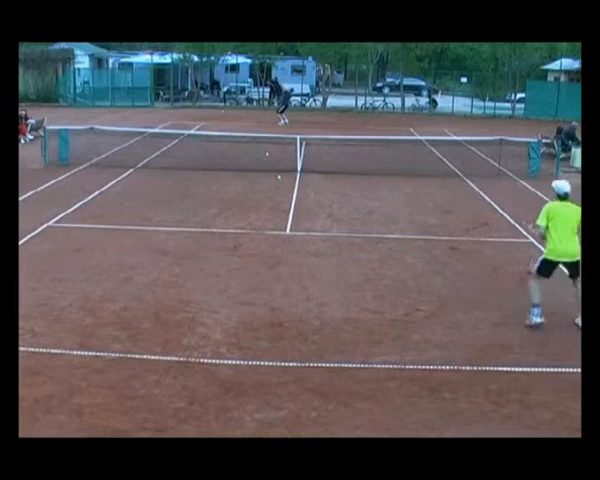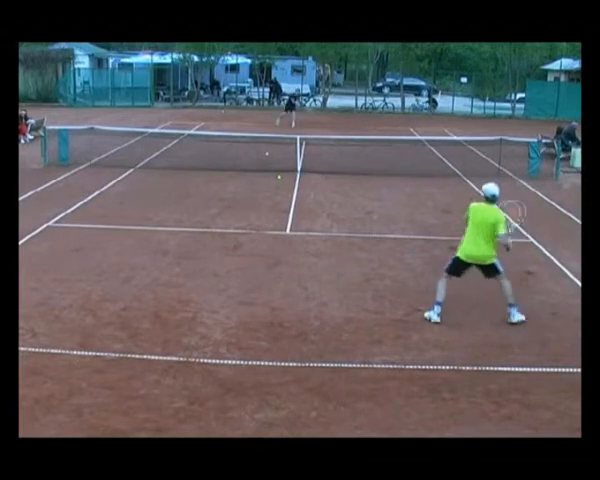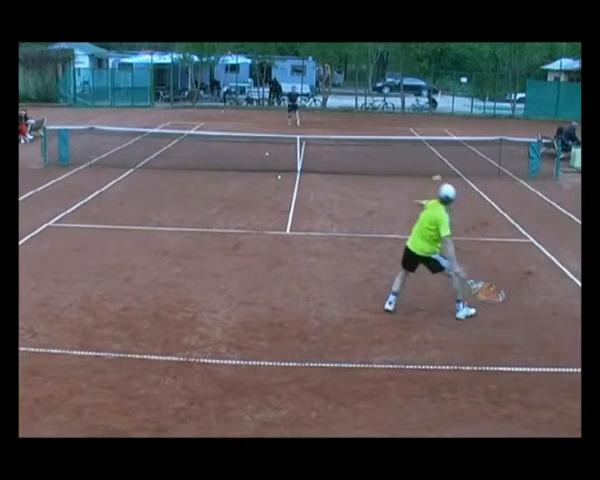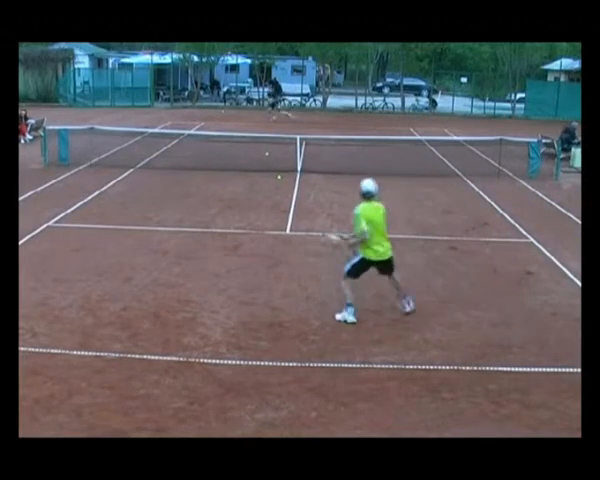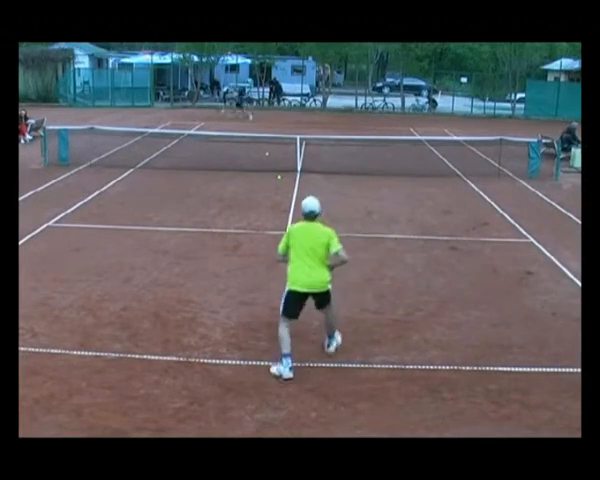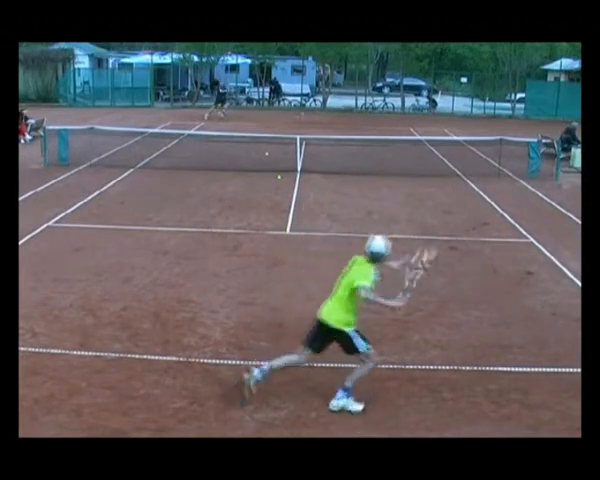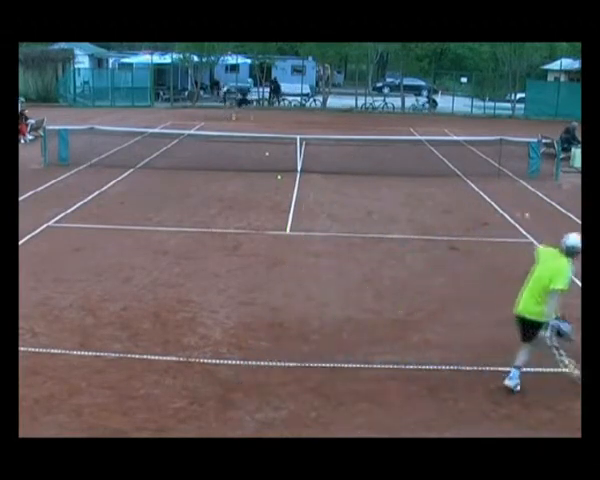
dt=0.7s
person 1, frame 1
left shoulder: (549, 208)
right shoulder: (577, 210)
left elbow: (541, 232)
right elbow: (581, 233)
left wrist: (544, 236)
left hip: (554, 254)
right hip: (574, 254)
left knee: (534, 279)
right knee: (577, 282)
left ankle: (536, 314)
right ankle: (580, 317)
person 1, frame 2
left shoulder: (474, 207)
right shoulder: (499, 215)
right elbow: (501, 240)
right wrist: (508, 245)
left hip: (465, 253)
right hip: (487, 256)
left knee: (444, 278)
right knee: (503, 279)
left ankle: (436, 312)
right ankle: (514, 313)
person 1, frame 3
left shoulder: (431, 204)
right shoulder: (443, 217)
left elbow: (423, 204)
right elbow: (447, 243)
right wrist: (455, 266)
left hip: (411, 246)
right hip: (428, 252)
left knee: (404, 273)
right knee: (453, 274)
left ankle: (391, 302)
right ankle: (461, 308)
person 1, frame 4
left shoulder: (359, 211)
right shoulder: (380, 207)
left elbow: (365, 236)
left wrist: (351, 242)
right wrist: (354, 235)
left hip: (368, 254)
right hip: (385, 252)
left knee: (346, 278)
right knee: (391, 275)
left ankle: (349, 312)
right ankle: (406, 303)
person 1, frame 5
left shoulder: (292, 230)
right shoulder: (327, 233)
left elbow: (281, 257)
right elbow: (343, 258)
right wrist: (329, 266)
left hip: (296, 284)
right hip: (321, 283)
left knee: (283, 323)
right knee: (327, 308)
left ankle: (286, 365)
right ankle: (331, 340)
person 1, frame 6
left shoulder: (358, 260)
right shoulder: (370, 272)
right elbow: (363, 294)
left wrist: (395, 264)
right wrist: (390, 303)
left hip: (326, 316)
right hip: (341, 323)
left knee: (301, 357)
right knee: (370, 360)
left ankle: (257, 374)
right ankle: (342, 397)
person 1, frame 7
left shoulder: (546, 253)
right shoulder: (566, 269)
left elbow: (538, 248)
right elbow: (553, 297)
right wrist: (548, 324)
left hip: (521, 311)
right hip: (540, 316)
left knee: (527, 344)
right knee: (573, 337)
left ankle: (513, 377)
